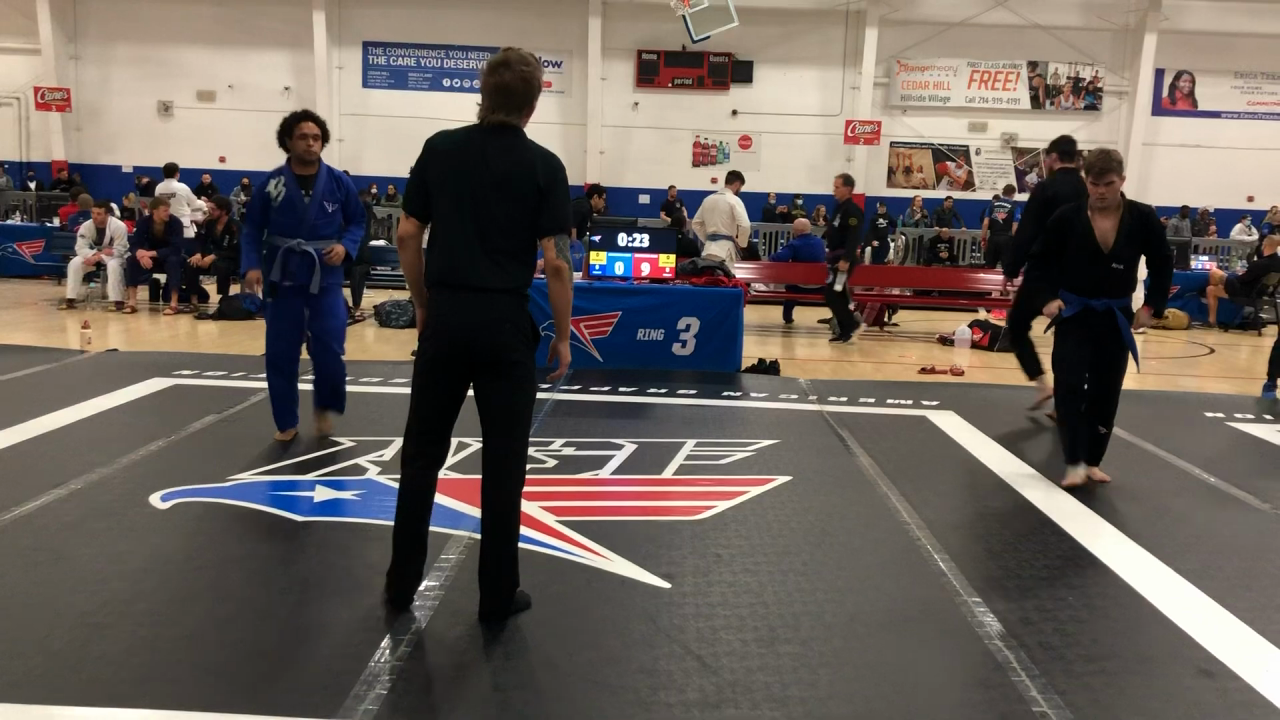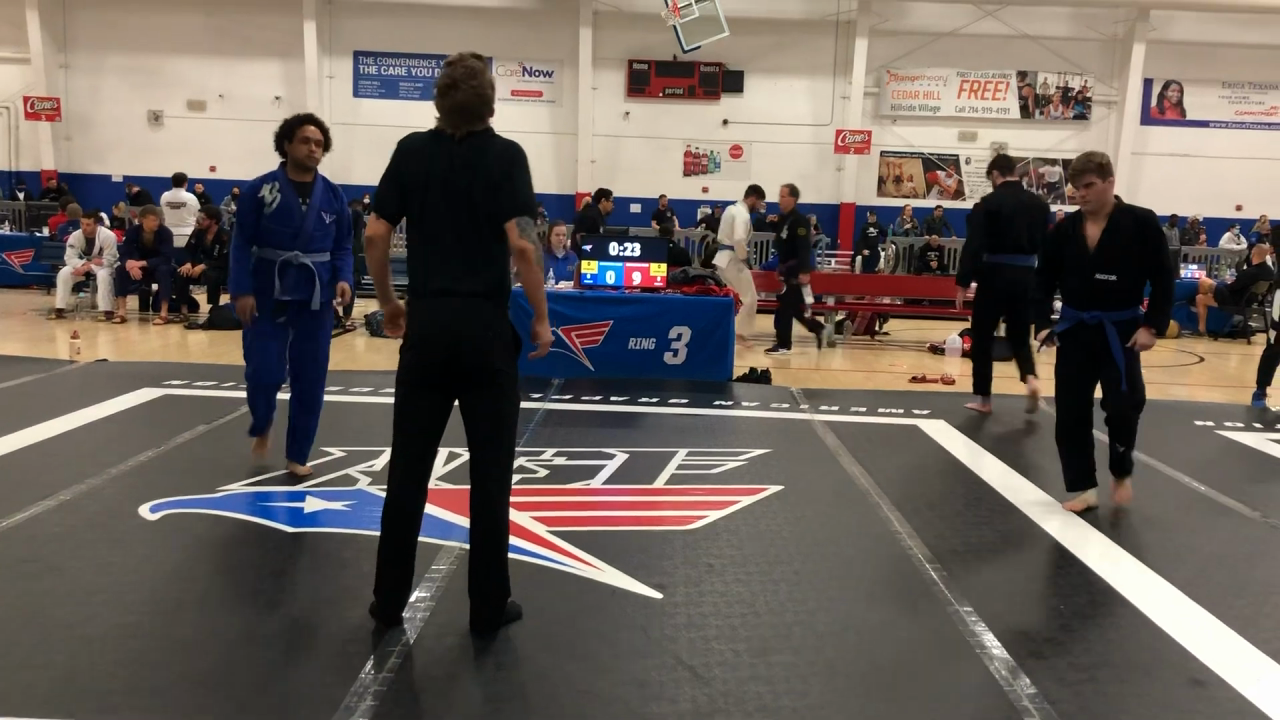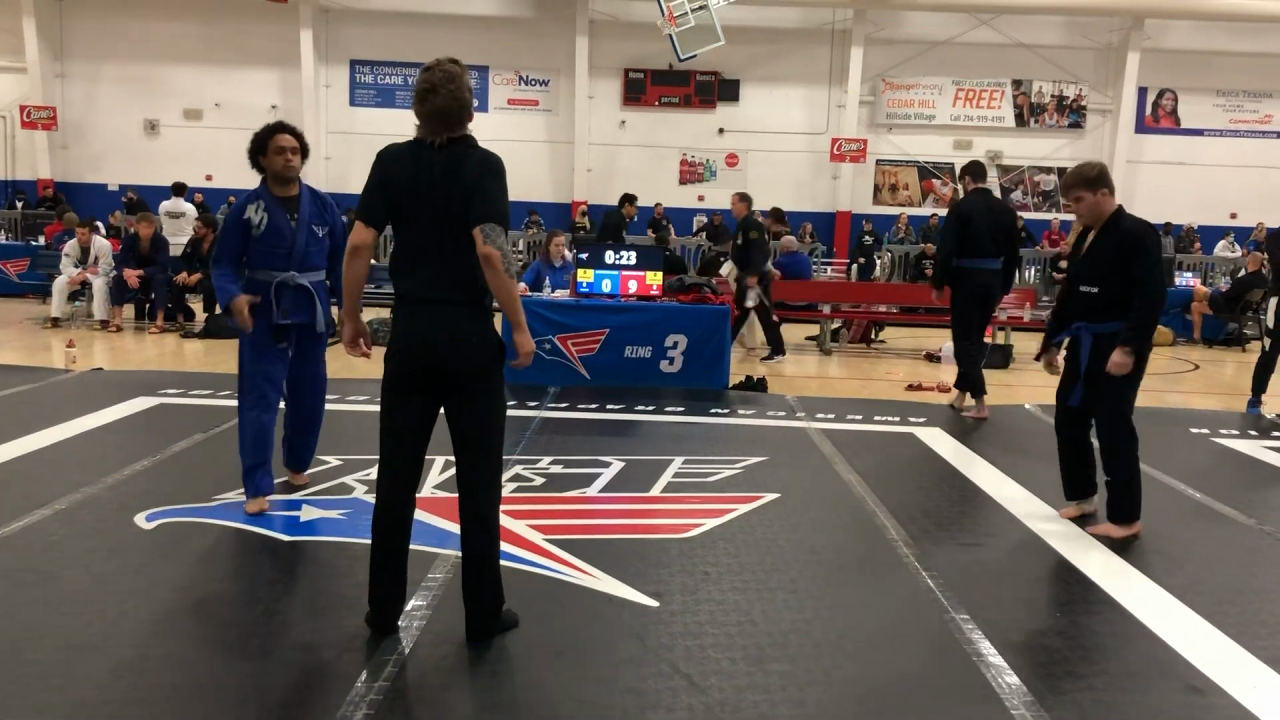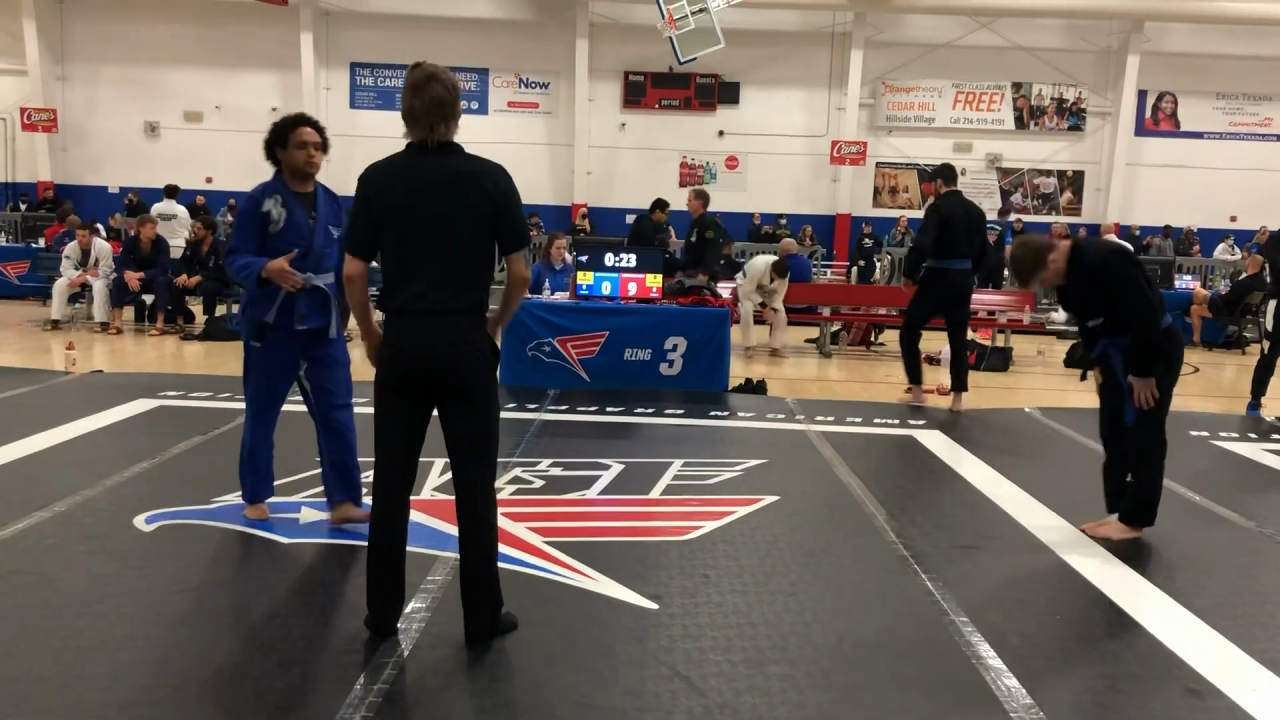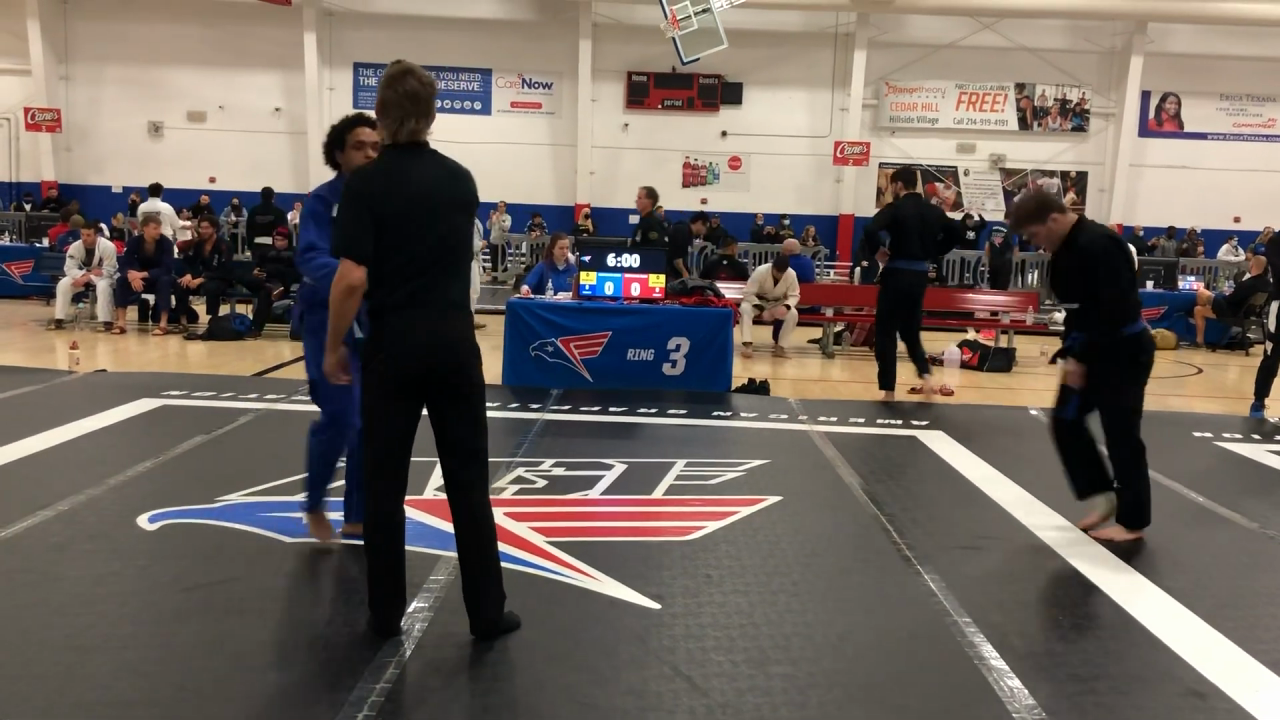
dt=0.4s
person 1, frame 1
left shoulder: (440, 149)
right shoulder: (543, 165)
left elbow: (408, 237)
right elbow: (555, 262)
left wrist: (423, 305)
right wrist: (561, 336)
left hip: (446, 321)
right hip: (506, 326)
left knee: (422, 454)
right knee: (503, 465)
left ankle: (402, 582)
right ankle: (497, 595)
person 1, frame 2
left shoulder: (411, 152)
right shoulder: (505, 156)
left elbow: (376, 235)
right elbow: (522, 245)
left wrist: (387, 301)
right wrist: (540, 317)
left hip: (426, 326)
right hip: (486, 328)
left knee: (408, 469)
right knee: (490, 473)
left ankle: (389, 599)
right ankle: (489, 606)
person 1, frame 3
left shoulder: (392, 161)
right shoulder: (483, 164)
left elbow: (360, 245)
right elbow: (490, 253)
left wrist: (351, 318)
right wrist: (519, 328)
left hip: (410, 336)
right hip: (470, 338)
left knee: (396, 479)
right knee: (478, 483)
left ankle: (384, 609)
right ankle: (483, 613)
person 1, frame 4
left shoulder: (378, 179)
right shoulder: (490, 178)
left elbow: (354, 273)
right elbow: (520, 273)
left wrist: (369, 334)
right wrist: (498, 321)
left hip: (402, 346)
right hip: (465, 345)
left knee: (392, 483)
right knee: (475, 486)
left ankle: (383, 612)
right ankle: (483, 616)
person 1, frame 5
left shoulder: (365, 183)
right shoulder: (460, 180)
left elbow: (351, 281)
left wrist: (334, 347)
left hip: (393, 346)
right hip: (454, 341)
left knee: (384, 484)
right knee: (468, 482)
left ankle: (385, 612)
right ankle: (486, 612)
person 2, frame 1
left shoulder: (339, 183)
right shoulder: (271, 183)
left elbow: (357, 222)
right elbow: (252, 229)
left wrist: (345, 247)
right wrist: (251, 265)
left hip: (325, 277)
right hip: (282, 277)
left knee: (328, 346)
right knee: (280, 353)
left ankle: (325, 407)
right ankle: (287, 423)
person 2, frame 2
left shoulder: (333, 195)
right shoulder: (260, 189)
left elbow: (343, 245)
right elbow: (241, 243)
left wrist: (344, 278)
right wrist: (241, 291)
left hip: (315, 296)
right hip: (269, 295)
left knee: (309, 376)
right knee: (263, 372)
left ankle: (297, 455)
right ankle: (261, 429)
person 2, frame 3
left shoulder: (322, 205)
right shoulder: (246, 209)
left elbow: (340, 259)
right elbow: (223, 263)
left wrist: (348, 303)
right wrist: (233, 297)
left hip: (311, 314)
right hip: (263, 316)
left knee: (308, 398)
right knee: (259, 399)
left ankle: (296, 462)
right ankle: (257, 489)
person 2, frame 4
left shoulder: (332, 203)
right shoulder: (260, 200)
left elbow: (343, 260)
right elbow: (235, 259)
right wrist: (267, 269)
left hip: (323, 321)
right hip: (272, 321)
left knee: (336, 410)
right knee: (262, 410)
left ankle: (344, 500)
right ankle: (255, 495)
person 2, frame 5
right shoulder: (322, 201)
right elbow: (311, 258)
right wrist: (344, 273)
right hip: (330, 322)
right knee: (341, 416)
left ankle: (358, 516)
right ankle: (315, 502)
person 3, frame 1
left shoulder: (1143, 218)
right shoulder: (1066, 218)
left elbow: (1162, 265)
right elbow: (1039, 261)
left wrist: (1152, 306)
right wrist: (1046, 298)
left hip: (1116, 318)
right hip: (1075, 315)
left knee: (1106, 393)
right knee: (1071, 387)
left ankle: (1090, 459)
right ankle: (1073, 462)
person 3, frame 2
left shoulder: (1141, 223)
right shoulder: (1065, 229)
left elbow: (1163, 278)
right elbow: (1045, 279)
left wrist: (1153, 326)
right wrist: (1043, 323)
left hip: (1120, 332)
right hip: (1074, 331)
left knee: (1124, 405)
right knee: (1071, 413)
left ankle: (1120, 473)
right ankle: (1083, 488)
person 3, frame 3
left shoulder: (1136, 234)
right shoulder: (1086, 237)
left elbow: (1151, 296)
right elbow: (1069, 294)
left wrist: (1129, 347)
right wrist: (1051, 342)
left hip: (1117, 348)
right hip: (1083, 344)
left knee: (1114, 429)
right knee: (1068, 420)
left ankle: (1125, 517)
right ankle: (1081, 497)
person 3, frame 4
left shoulder: (1104, 261)
right shoulder: (1067, 273)
left elbow: (1145, 316)
left wrist: (1143, 372)
right wrist: (1100, 364)
left hip: (1155, 349)
right hip: (1119, 352)
left knee: (1143, 432)
right knee: (1114, 433)
left ankle: (1134, 519)
right ankle: (1120, 510)
person 3, frame 5
left shoulder: (1098, 245)
right shoulder: (1065, 249)
left elbow: (1113, 310)
left wrist: (1081, 359)
right wrist: (1074, 353)
left hip: (1121, 352)
right hip: (1091, 349)
left knee: (1121, 435)
right knee: (1065, 424)
left ankle: (1132, 520)
right ankle: (1103, 497)
person 4, frame 1
left shoulder: (1046, 188)
right shoulder: (1089, 191)
left elbow: (1025, 234)
left wrist: (1010, 269)
left knee: (1017, 325)
left ankle: (1042, 384)
person 4, frame 2
left shoulder: (990, 202)
right shoulder: (1038, 203)
left elbow: (974, 245)
left wrist: (962, 282)
left hip: (995, 276)
right hip: (1025, 277)
left knee: (982, 338)
right knee: (1019, 335)
left ankle: (983, 399)
right ankle: (1031, 380)
person 4, frame 3
left shoulder: (961, 207)
right shoulder: (1006, 210)
left elbow: (946, 249)
right elbow: (1012, 253)
left wrist: (938, 283)
right wrist: (1004, 287)
left hip: (967, 278)
right hip: (993, 280)
left knee: (965, 340)
right knee: (975, 338)
left ankle: (980, 402)
right ankle: (962, 393)
person 4, frame 4
left shoulder: (939, 208)
right shoulder: (976, 211)
left elbow: (922, 244)
right elbow: (982, 249)
left wrist: (909, 273)
left hip: (939, 277)
right hip: (964, 279)
left knee: (910, 331)
right knee: (958, 337)
left ankle: (916, 388)
right ankle: (957, 397)
person 4, frame 5
left shoulder: (895, 208)
right shoulder: (934, 211)
left elbow: (870, 230)
right elbow: (957, 233)
left wrist: (878, 250)
right wrist: (932, 253)
left hip: (895, 277)
right hip: (919, 278)
left knee: (886, 334)
right knee: (910, 332)
left ankle: (888, 392)
right ankle: (926, 376)
